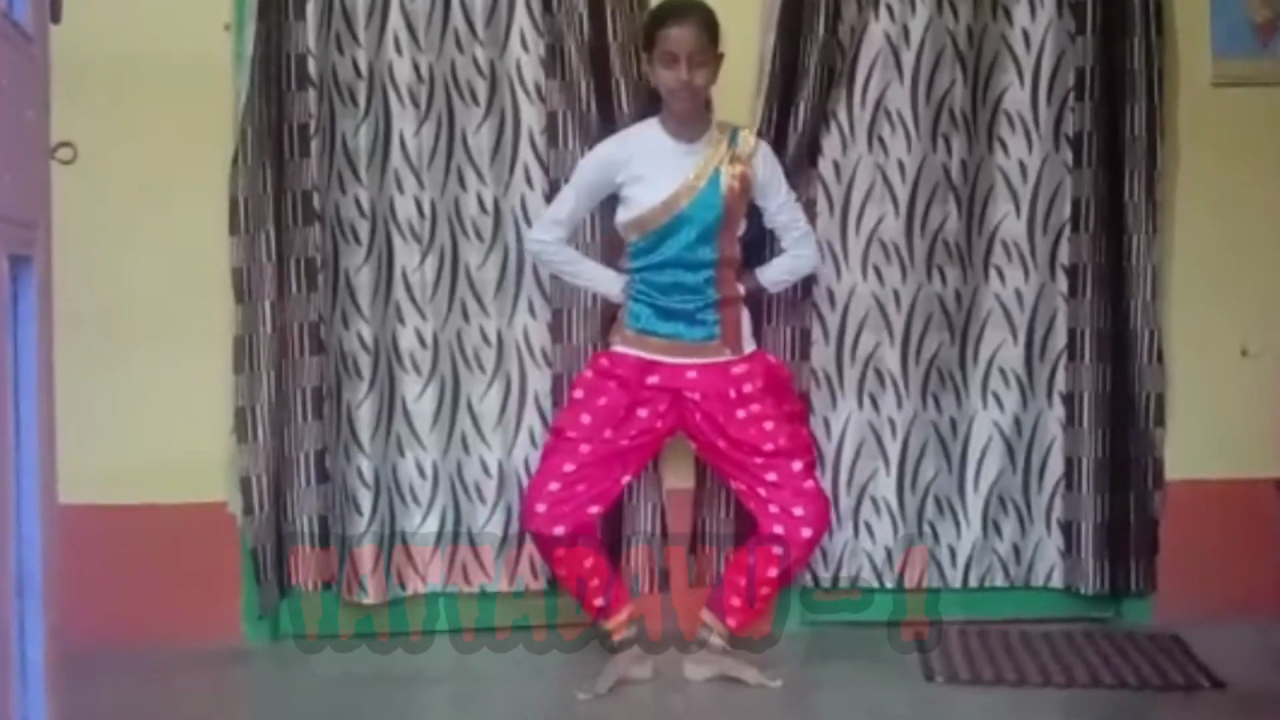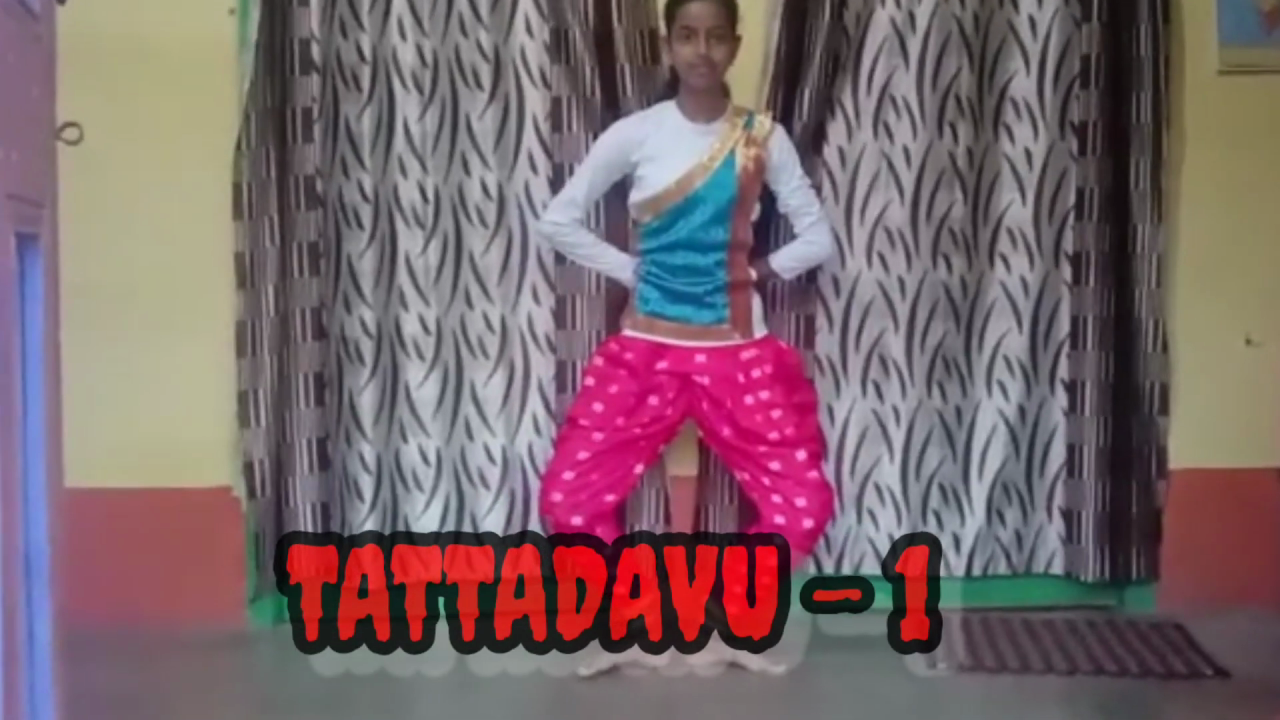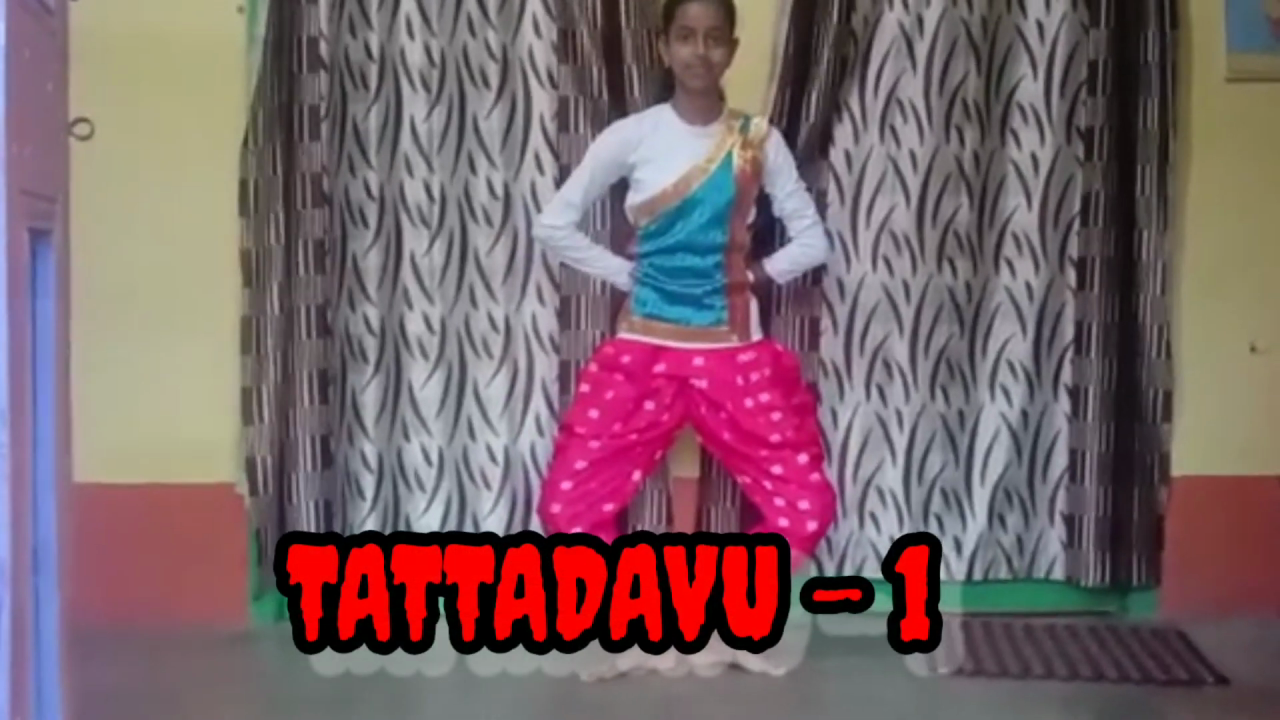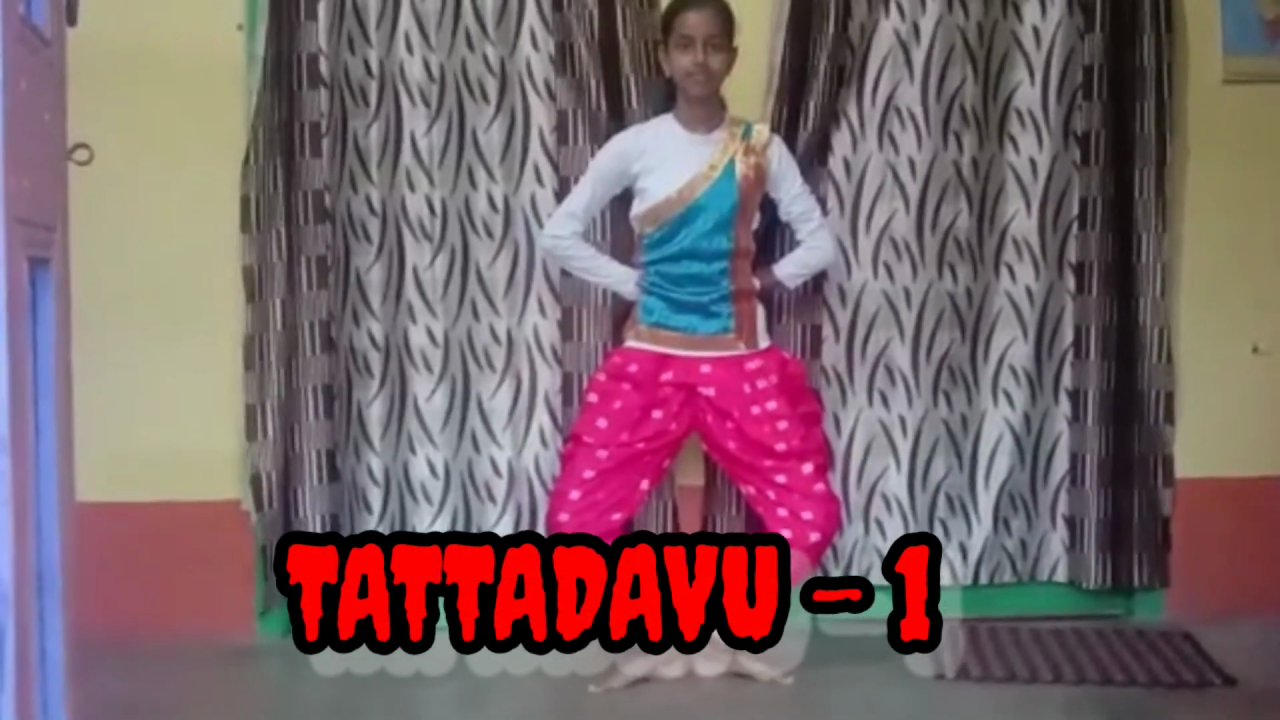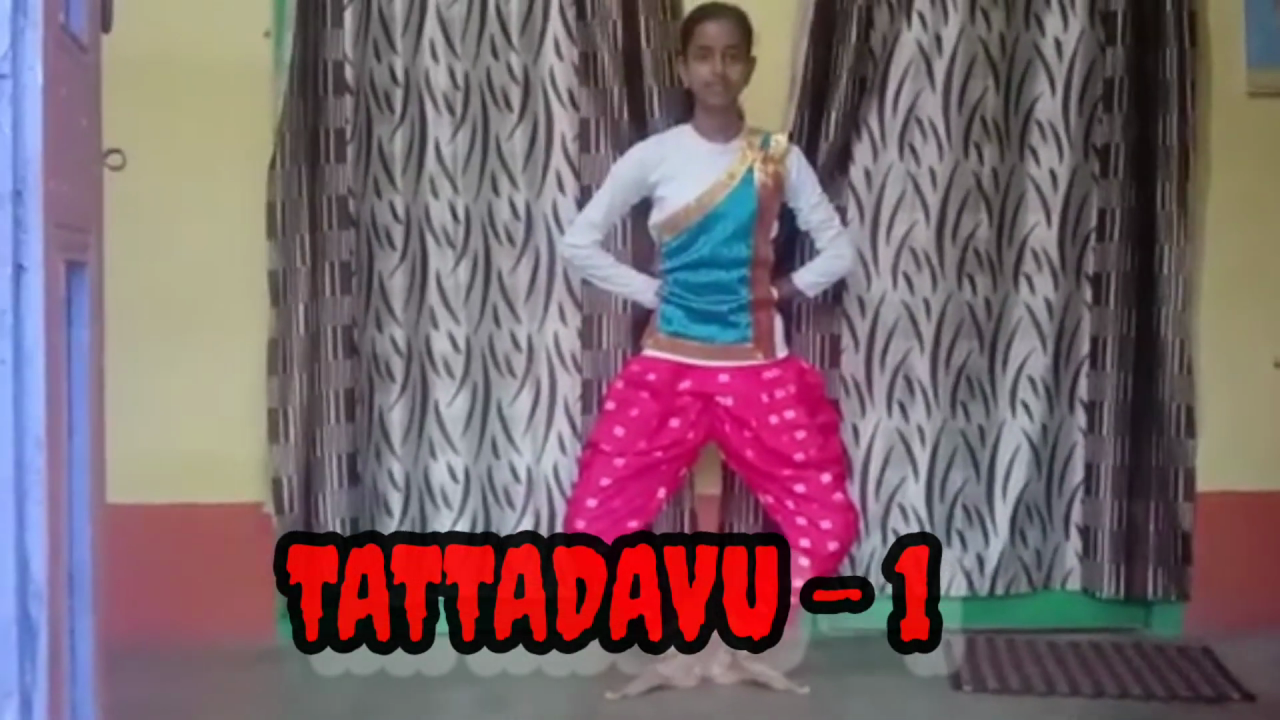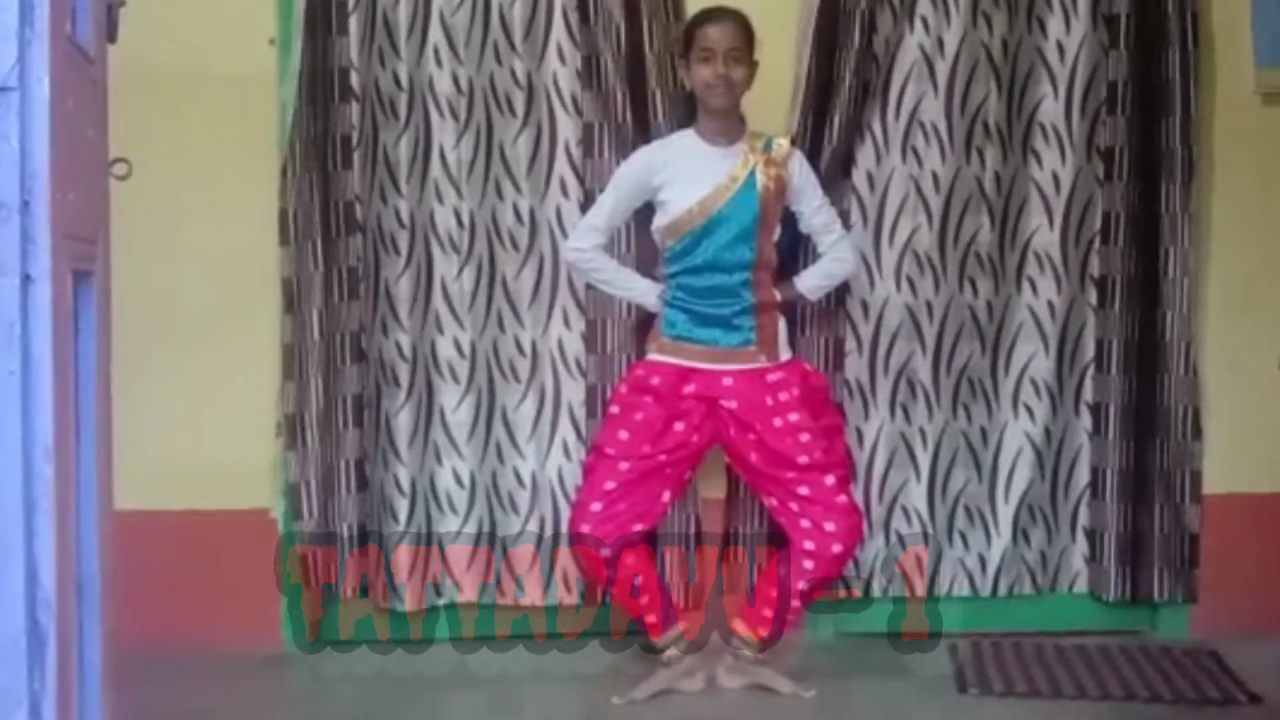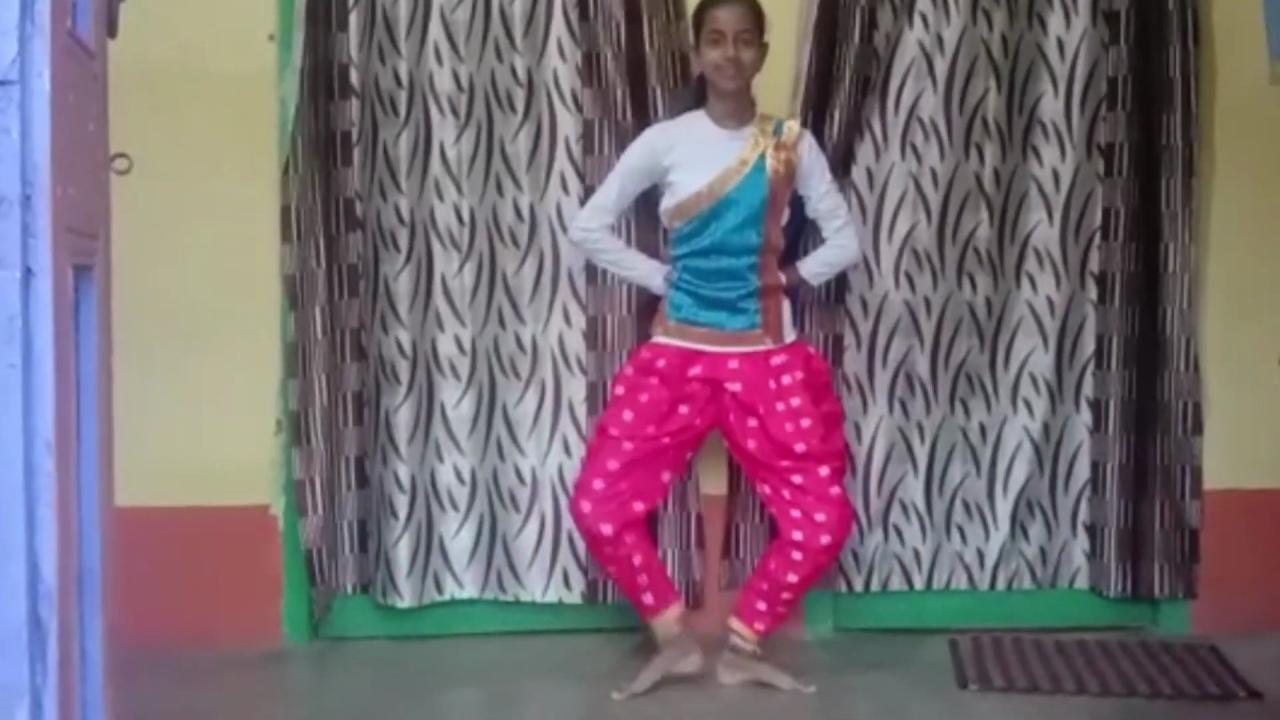
dt=0.7s
person 1, frame 1
left shoulder: (748, 154)
right shoulder: (619, 153)
left elbow: (804, 250)
right elbow: (543, 239)
left wrist: (745, 283)
right wrist: (618, 286)
left hip: (726, 367)
right hip: (635, 365)
left knee: (801, 515)
right knee: (550, 513)
left ankle: (713, 641)
right ankle: (626, 642)
person 1, frame 2
left shoulder: (763, 137)
right shoulder: (634, 133)
left elbow: (818, 238)
right elbow: (558, 221)
left wrist: (759, 269)
right wrist: (631, 269)
left hip: (737, 350)
right hip: (647, 348)
left knee: (804, 502)
right knee: (567, 499)
person 1, frame 3
left shoulder: (759, 141)
right shoulder: (631, 137)
left elbow: (813, 241)
right elbow: (552, 225)
left wrist: (755, 274)
right wrist: (626, 274)
left hip: (734, 354)
right hip: (643, 352)
left knee: (806, 506)
right knee: (568, 507)
person 1, frame 4
left shoulder: (762, 148)
right shoulder: (634, 146)
left elbow: (821, 243)
right elbow: (558, 235)
left wrist: (763, 280)
right wrist: (634, 283)
left hip: (741, 360)
right hip: (651, 359)
left knee: (812, 514)
right knee: (576, 517)
person 1, frame 5
left shoulder: (781, 160)
right shoulder: (651, 158)
left elbow: (839, 253)
right elbow: (577, 245)
left wrist: (780, 292)
right wrist: (655, 293)
left hip: (760, 377)
right hip: (669, 372)
left knee: (828, 527)
right knee: (592, 527)
person 1, frame 6
left shoulder: (782, 161)
right shoulder: (655, 161)
left elbow: (841, 255)
right elbow: (580, 248)
left wrist: (786, 291)
right wrist: (657, 293)
left hip: (763, 373)
right hip: (672, 373)
left knee: (833, 528)
right knee: (597, 527)
left ankle: (747, 643)
right ankle: (675, 645)
person 1, frame 7
left shoulder: (792, 144)
right shoulder: (664, 141)
left elbow: (846, 240)
right elbow: (588, 228)
left wrist: (790, 276)
right wrist: (663, 277)
left hip: (767, 358)
right hip: (678, 355)
left knee: (822, 519)
right knee: (600, 504)
left ankle: (743, 645)
right ankle: (675, 638)
